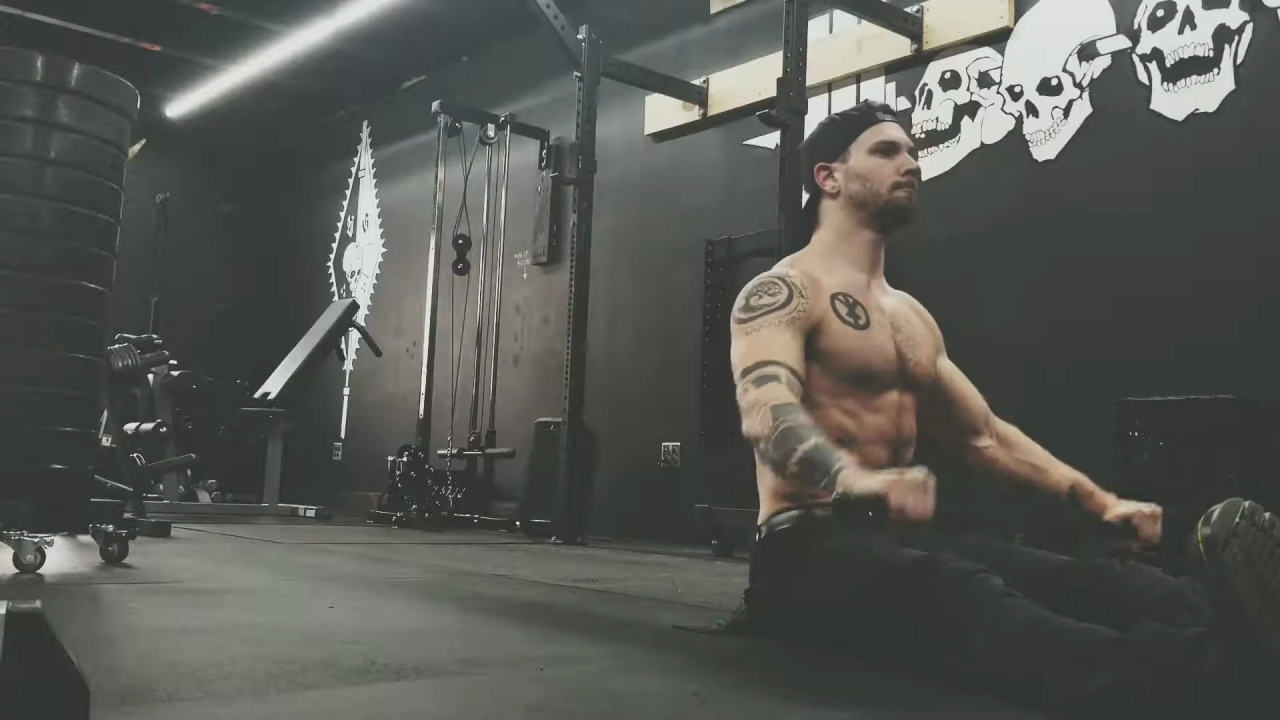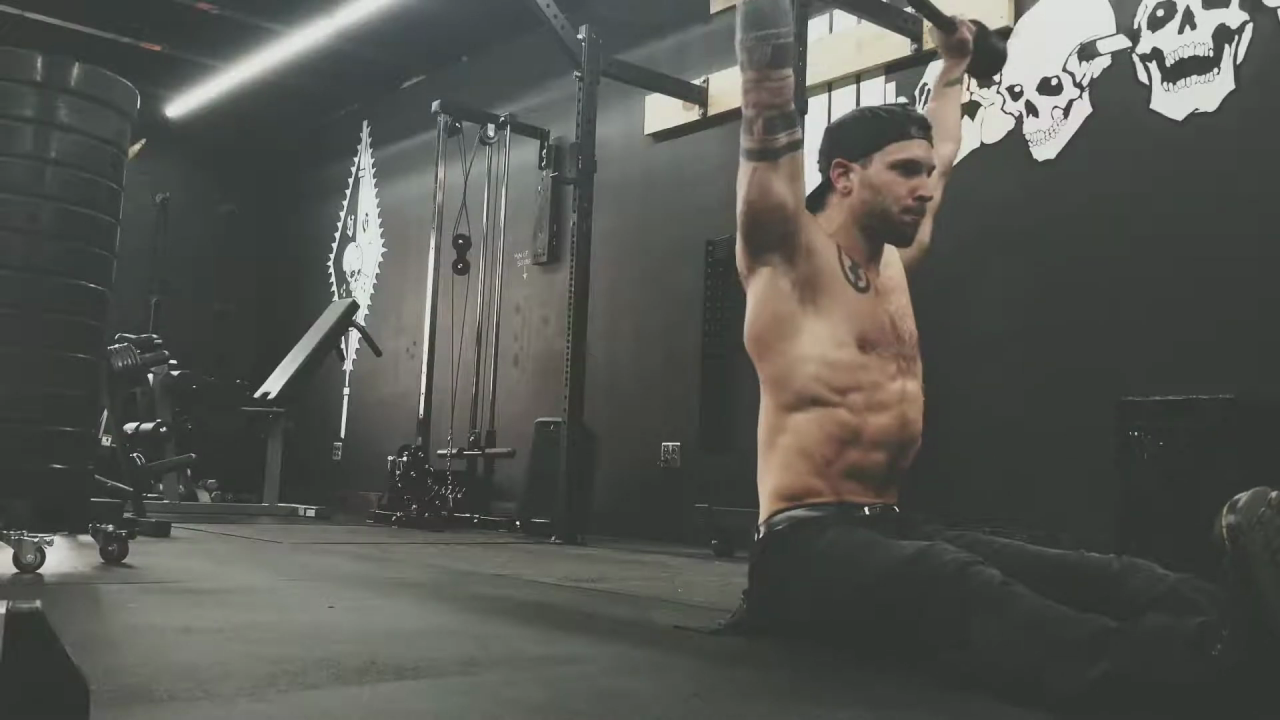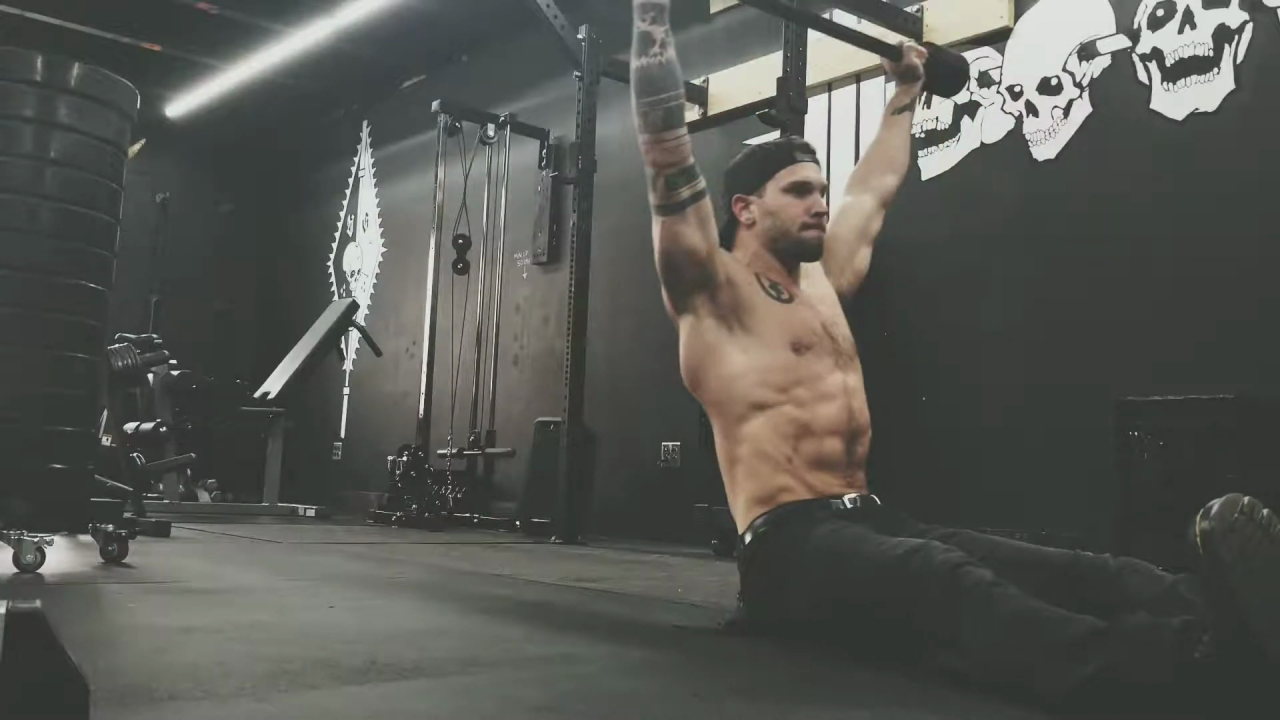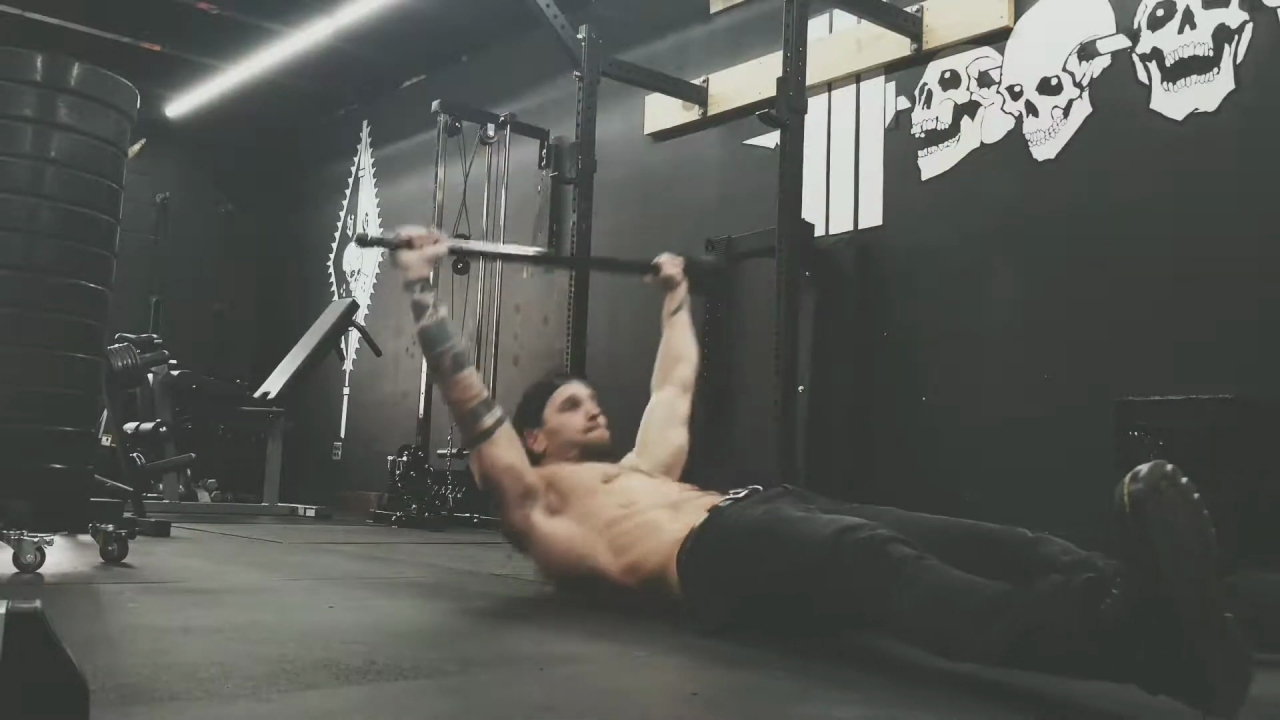
dt=0.7s
person 1, frame 1
left shoulder: (912, 316)
right shoulder: (784, 292)
left elbow: (984, 435)
right elbow: (767, 414)
left wrist: (1097, 499)
right wrist: (856, 480)
left hip: (892, 540)
right hip: (806, 554)
left knee: (1078, 577)
right knee: (958, 592)
right ankle: (1189, 663)
person 1, frame 2
left shoulder: (889, 259)
right shoulder: (787, 256)
left elbow: (940, 156)
right elbow: (768, 104)
left wrist: (952, 68)
left hip: (891, 535)
right hip: (807, 553)
left knee: (1092, 577)
right knee: (956, 586)
right ankle: (1200, 655)
person 1, frame 3
left shoulder: (822, 281)
right shoulder: (714, 293)
left elbow: (876, 189)
right elbow: (668, 157)
left wrist: (905, 94)
left hip: (870, 523)
right hip: (790, 551)
left knee: (1070, 572)
right knee: (944, 582)
right ankle: (1176, 658)
person 1, frame 4
left shoulder: (633, 474)
right shoulder: (534, 501)
left elbow: (674, 396)
right elbow: (470, 406)
left wrist: (677, 297)
right wrist: (423, 284)
left hip: (768, 512)
right hip: (718, 553)
left knee: (993, 543)
right knee: (887, 566)
left ankle: (1160, 625)
right ankle: (1128, 628)
